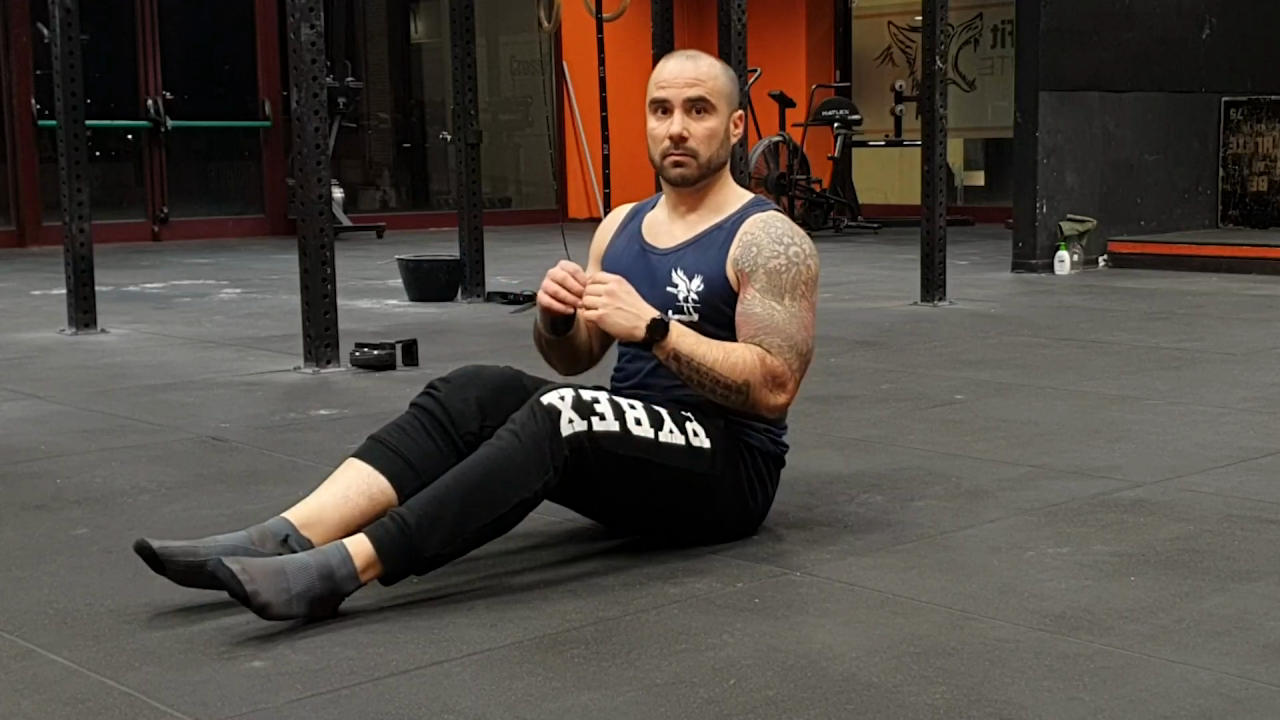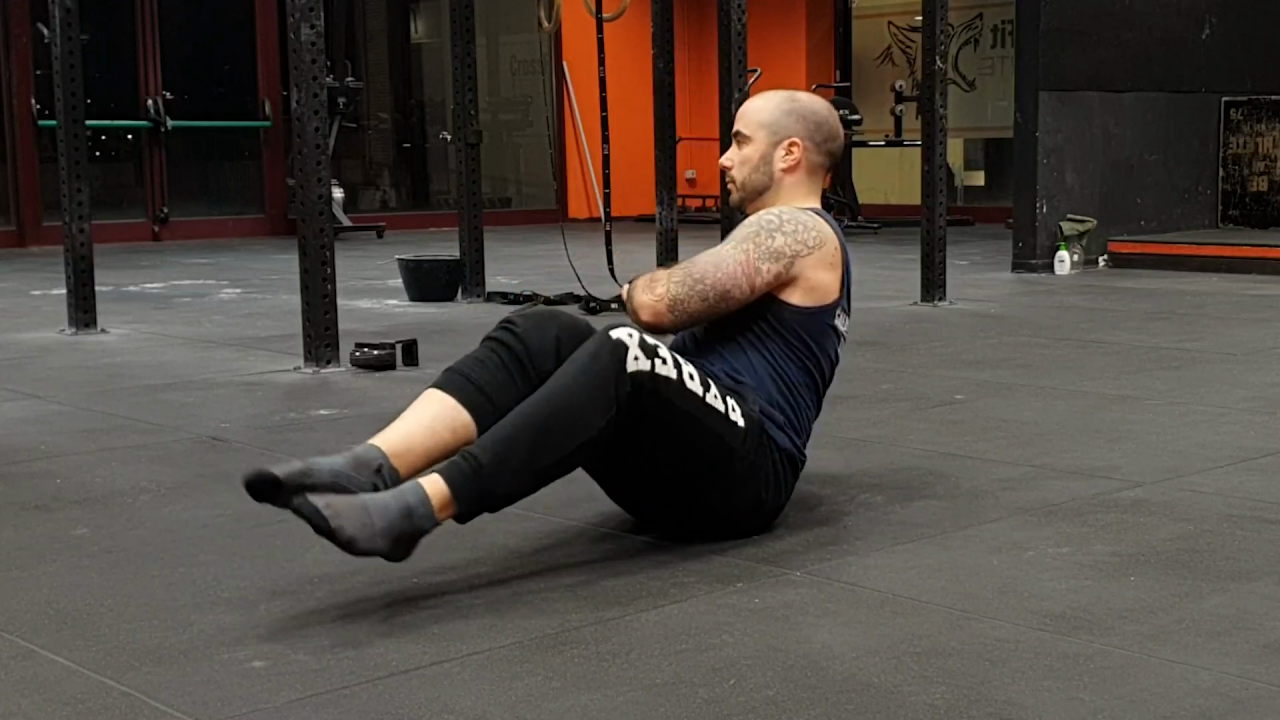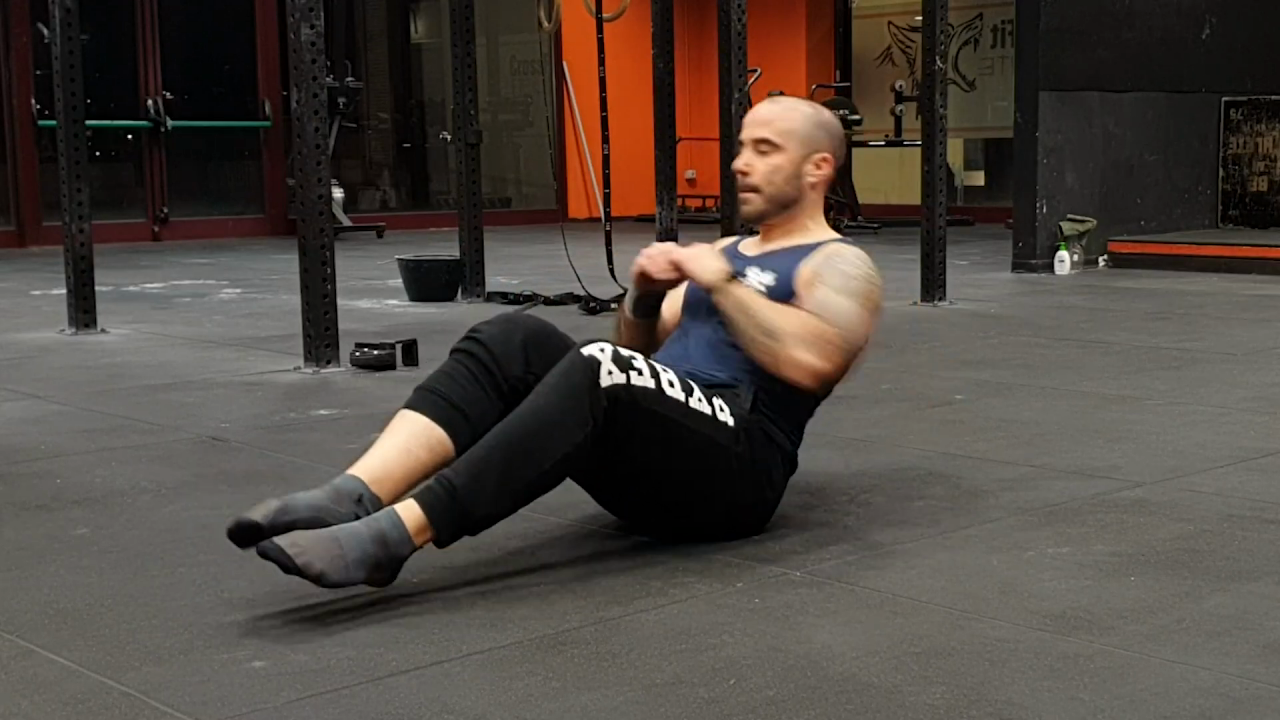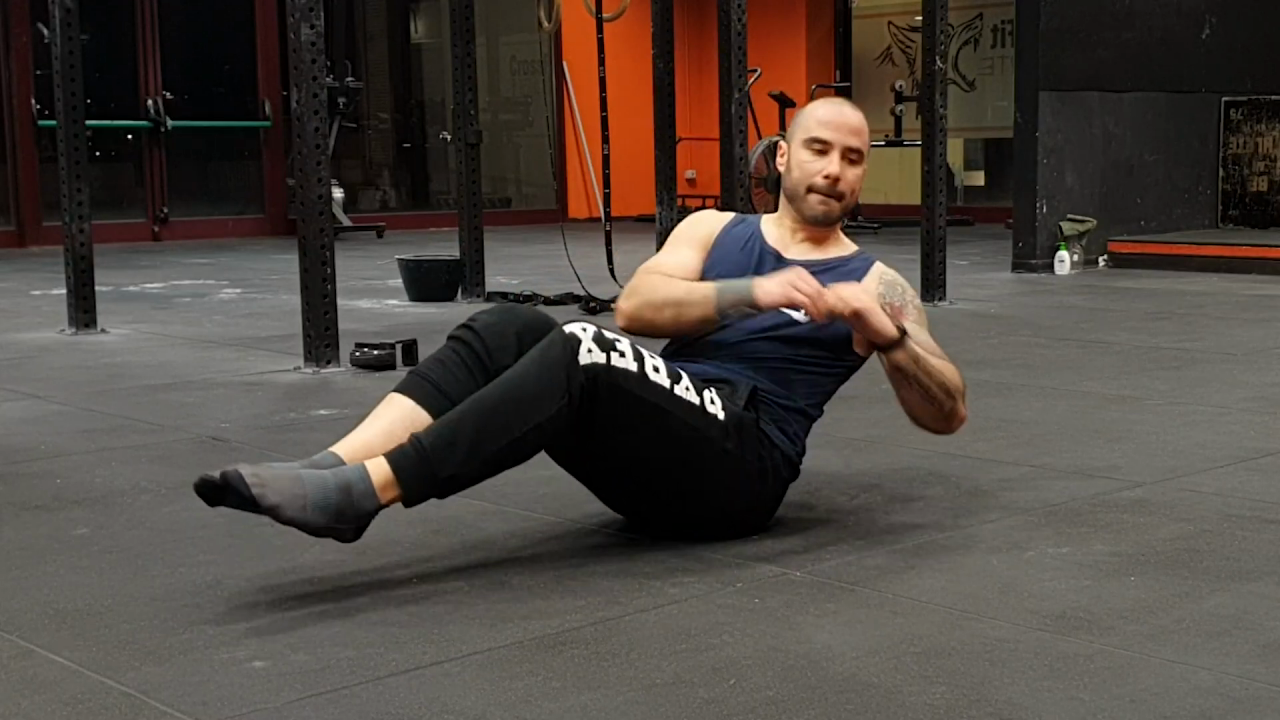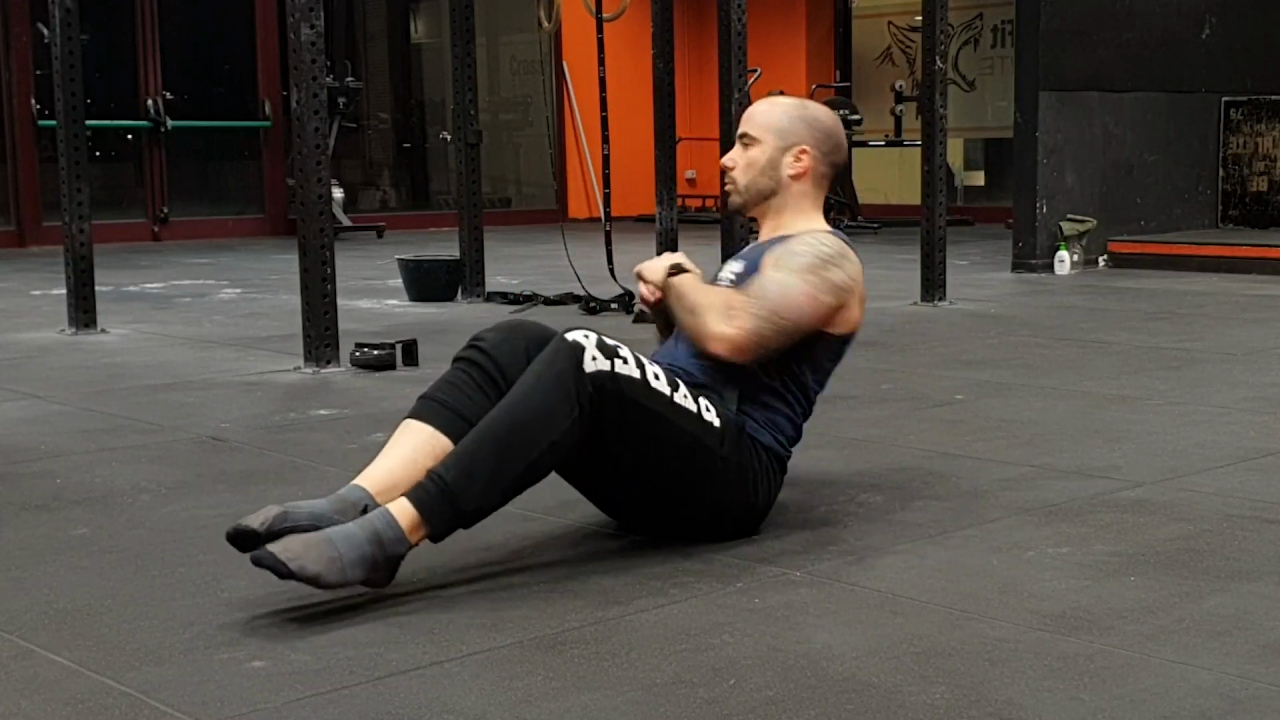
dt=1s
person 1, frame 1
left shoulder: (768, 241)
right shoulder: (621, 225)
left elbow: (773, 387)
right elbow: (573, 360)
left wrist: (650, 326)
right wrist: (556, 316)
left hip: (726, 470)
right hip: (627, 447)
left knee: (560, 416)
right knee: (477, 393)
left ankle: (344, 567)
right ankle: (286, 539)
person 1, frame 2
left shoulder: (792, 231)
right shoulder: (777, 239)
left elbow: (657, 305)
left wrist: (641, 283)
right wrist: (659, 293)
left hip: (744, 469)
right hip: (669, 455)
left knee: (625, 351)
right knee: (542, 333)
left ankle: (415, 508)
right ankle: (369, 469)
person 1, frame 3
left shoulder: (838, 268)
right shoulder: (723, 251)
left elbow: (806, 364)
right elbow: (636, 347)
left wrist: (718, 280)
right wrist: (648, 286)
left hip: (734, 466)
right hip: (646, 455)
left knee: (599, 370)
right knee: (514, 340)
left ankle: (395, 535)
right ankle: (351, 498)
person 1, frame 4
left shoulder: (876, 285)
right shoulder: (713, 229)
left elbow: (948, 411)
right elbow: (635, 310)
left wrist: (888, 335)
right wrist: (753, 293)
left hip: (736, 465)
right hip: (654, 447)
left knee: (581, 353)
right knee: (508, 332)
left ankle: (360, 493)
right ankle: (332, 467)
person 1, frame 5
left shoulder: (820, 258)
right shoulder: (759, 255)
left elbow: (731, 336)
left wrist: (679, 277)
right wrist: (663, 296)
left hip: (728, 470)
right hip: (654, 450)
left knee: (585, 357)
right knee: (514, 344)
left ankle: (388, 534)
right ankle: (356, 504)
